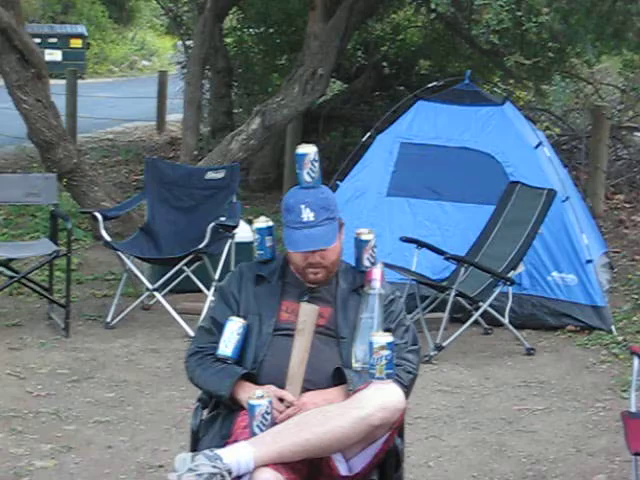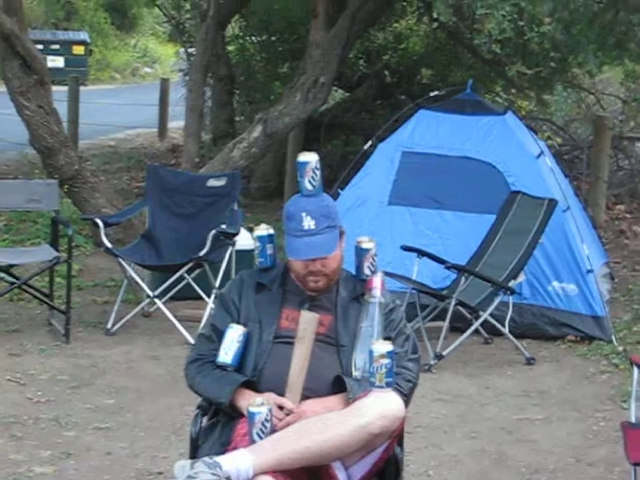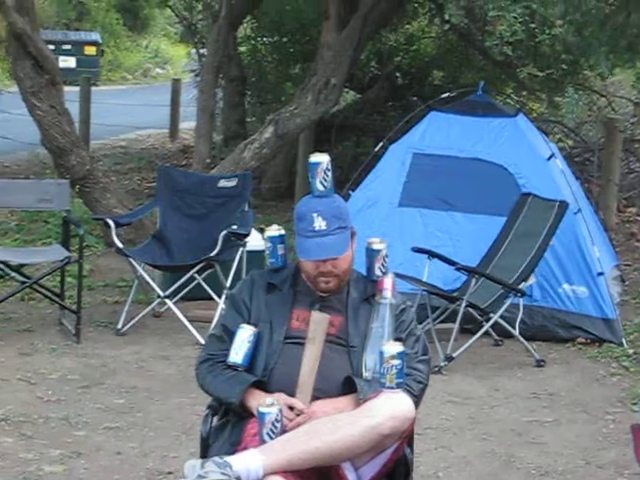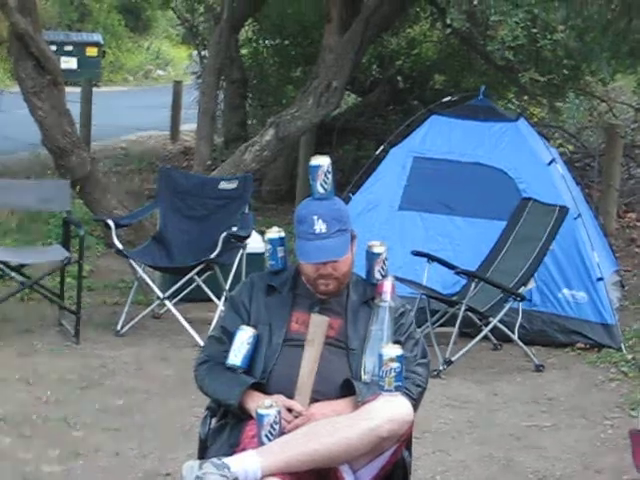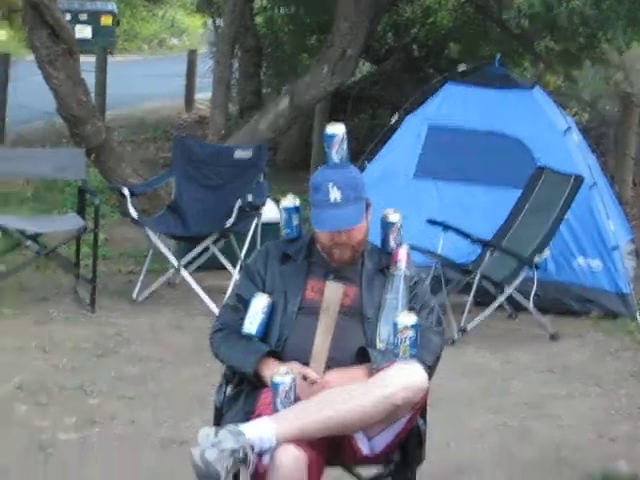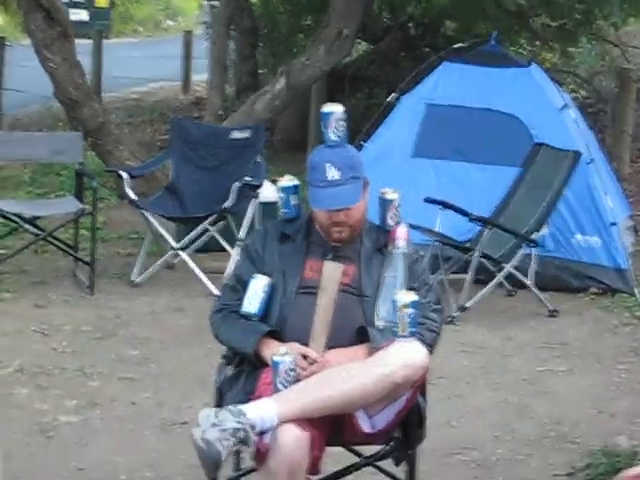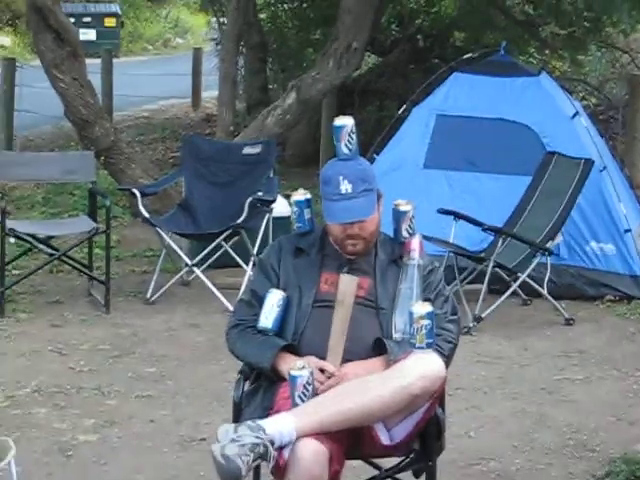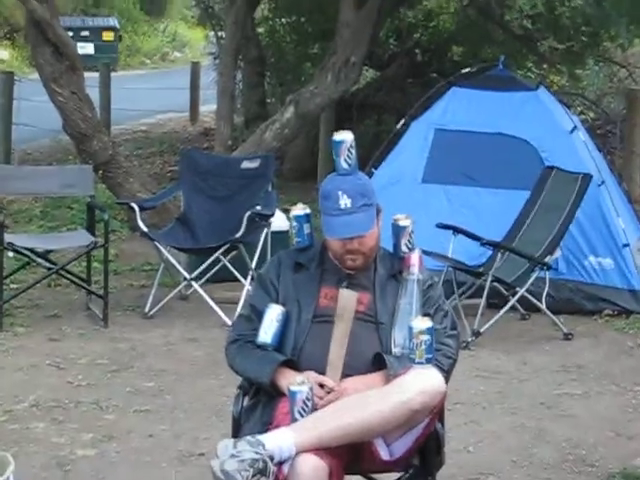
dt=0.1s
person 1, frame 1
right shoulder: (247, 282)
left elbow: (404, 365)
right elbow: (200, 357)
left wrist: (333, 397)
right wrist: (246, 392)
left hip: (342, 432)
left knee: (388, 399)
person 1, frame 2
right shoulder: (248, 288)
left elbow: (405, 374)
right elbow: (200, 363)
left wrist: (333, 406)
right wrist: (246, 399)
left hip: (343, 438)
left knee: (389, 408)
person 1, frame 3
right shoulder: (259, 289)
left elbow: (415, 375)
right elbow: (211, 364)
left wrist: (343, 406)
right wrist: (256, 399)
left hip: (352, 437)
left knee: (398, 408)
person 1, frame 4
right shoulder: (259, 291)
left elbow: (414, 378)
right elbow: (210, 365)
left wrist: (341, 409)
right wrist: (255, 401)
left hip: (351, 440)
left knee: (396, 412)
person 1, frame 5
right shoulder: (274, 258)
left elbow: (428, 345)
right elbow: (226, 332)
left wrist: (356, 377)
right wrist: (270, 368)
left hip: (363, 410)
right hip: (287, 402)
left knee: (412, 378)
left ankle: (246, 437)
person 1, frame 6
right shoulder: (274, 239)
left elbow: (427, 322)
right elbow: (226, 314)
left wrist: (357, 355)
right wrist: (269, 348)
left hip: (366, 392)
right hip: (288, 382)
left knee: (411, 357)
right knee: (288, 442)
left ankle: (247, 417)
person 1, frame 7
right shoulder: (288, 254)
left elbow: (444, 336)
right elbow: (241, 329)
left wrist: (373, 368)
right wrist: (286, 363)
left hip: (384, 403)
left knee: (428, 369)
left ankle: (266, 432)
person 1, frame 8
right shoulder: (287, 268)
left elbow: (444, 350)
right elbow: (241, 343)
left wrist: (373, 384)
right wrist: (286, 378)
left hip: (384, 418)
left knee: (429, 383)
left ankle: (265, 447)
